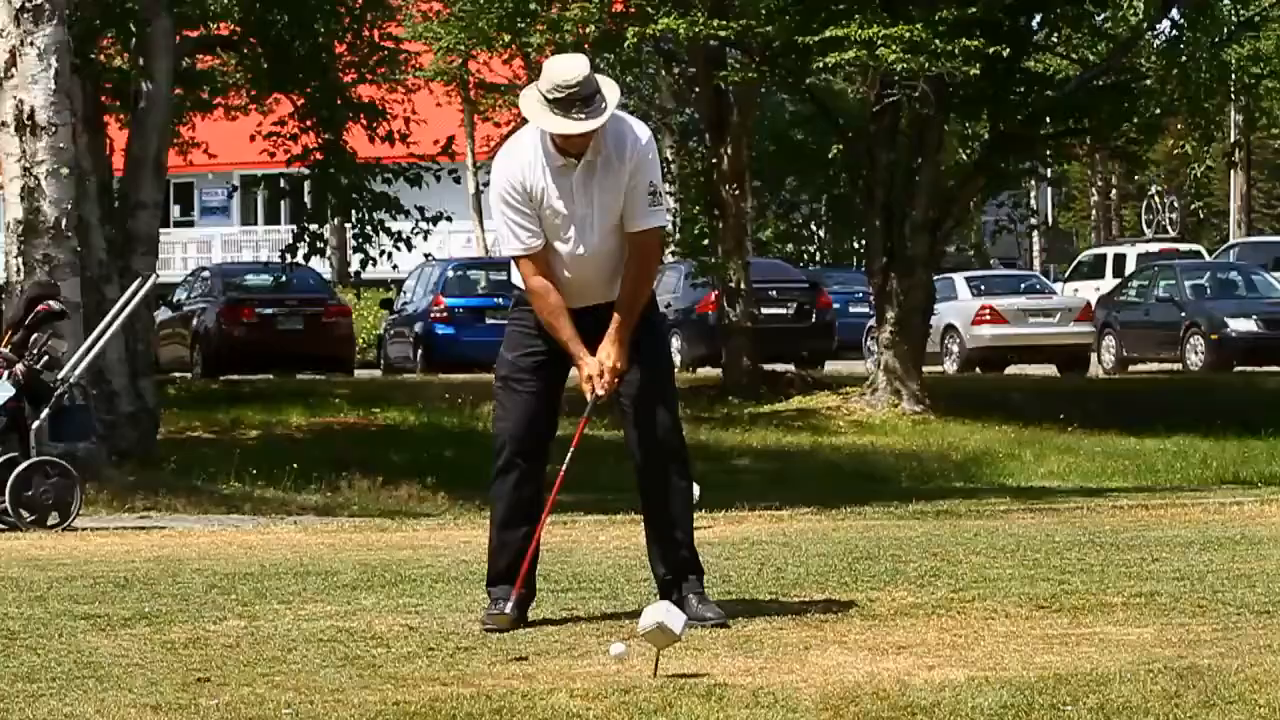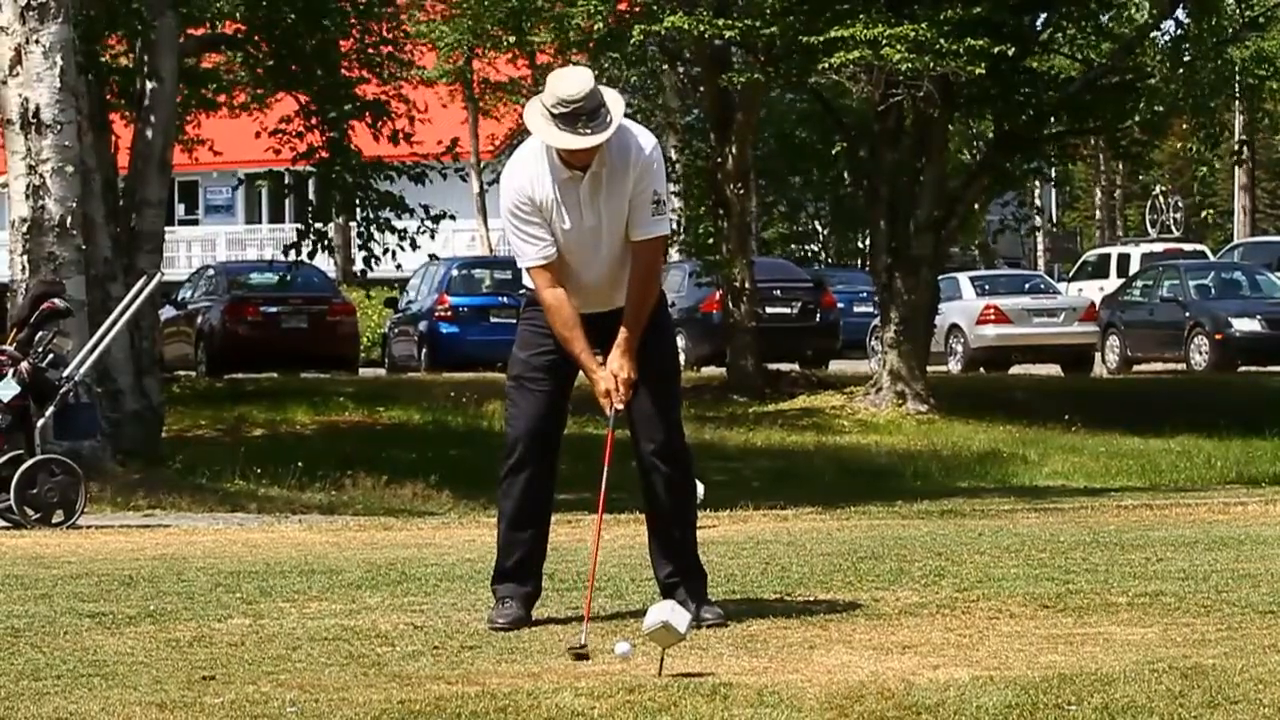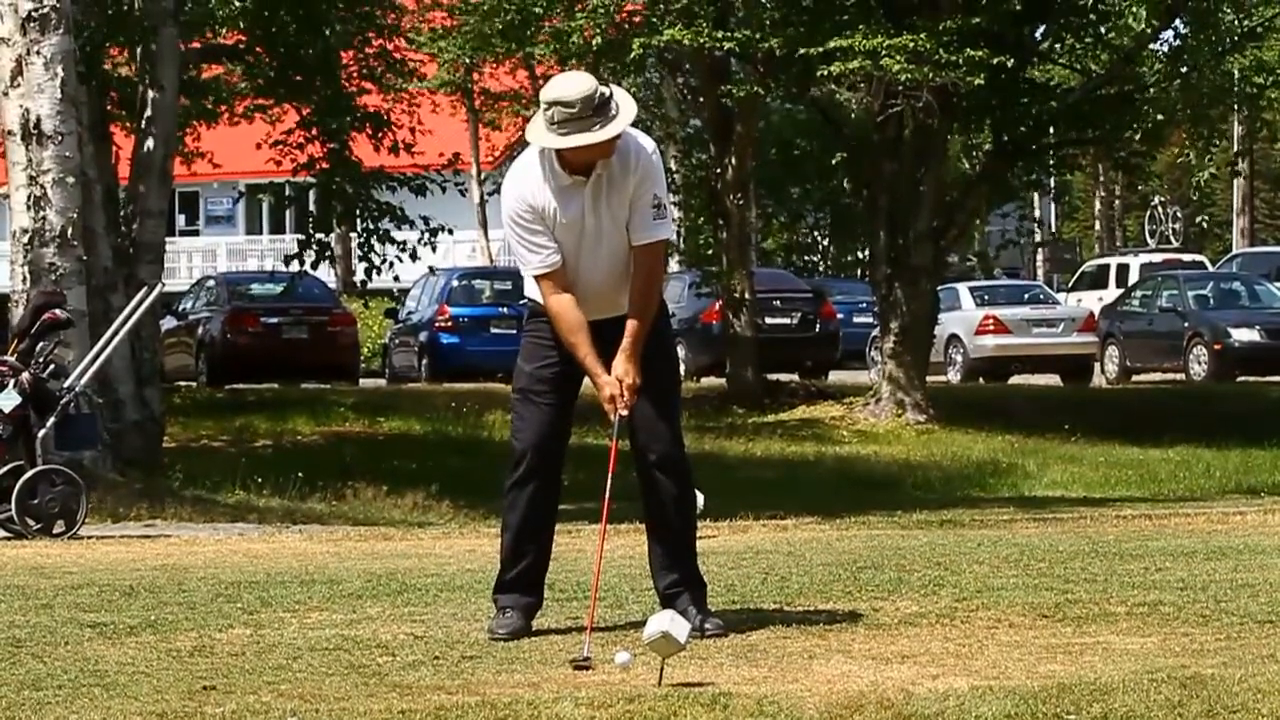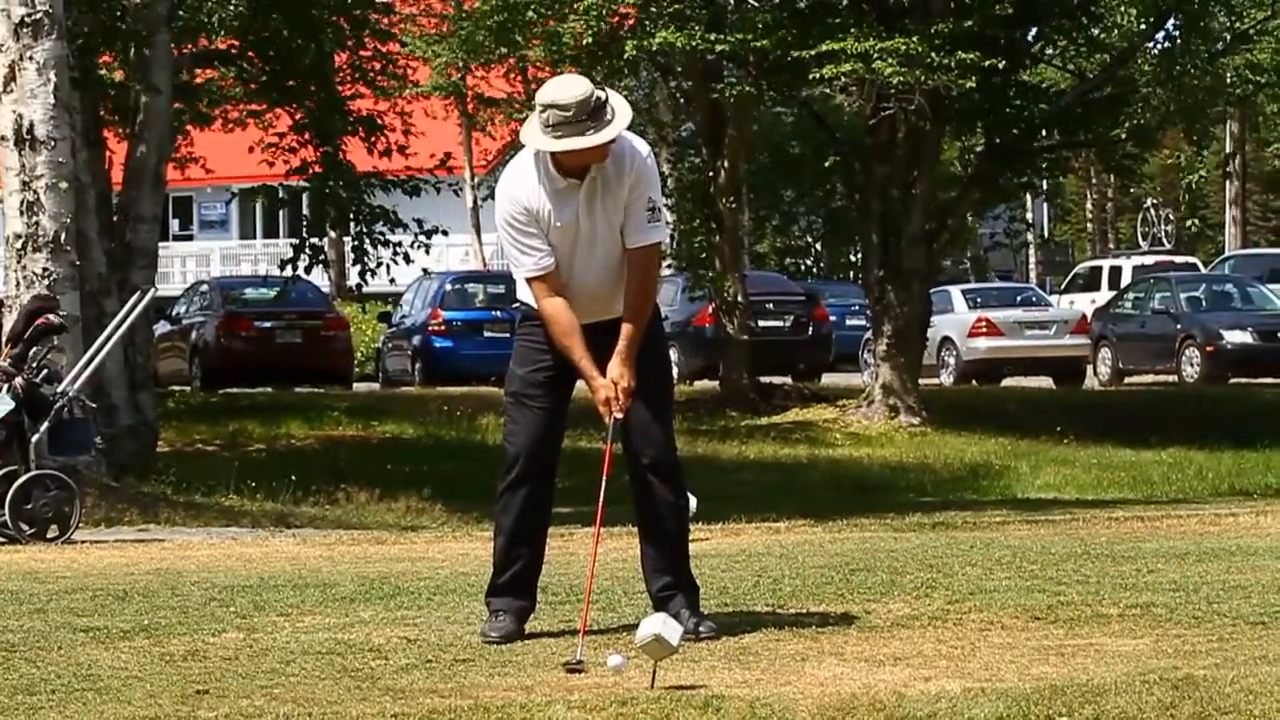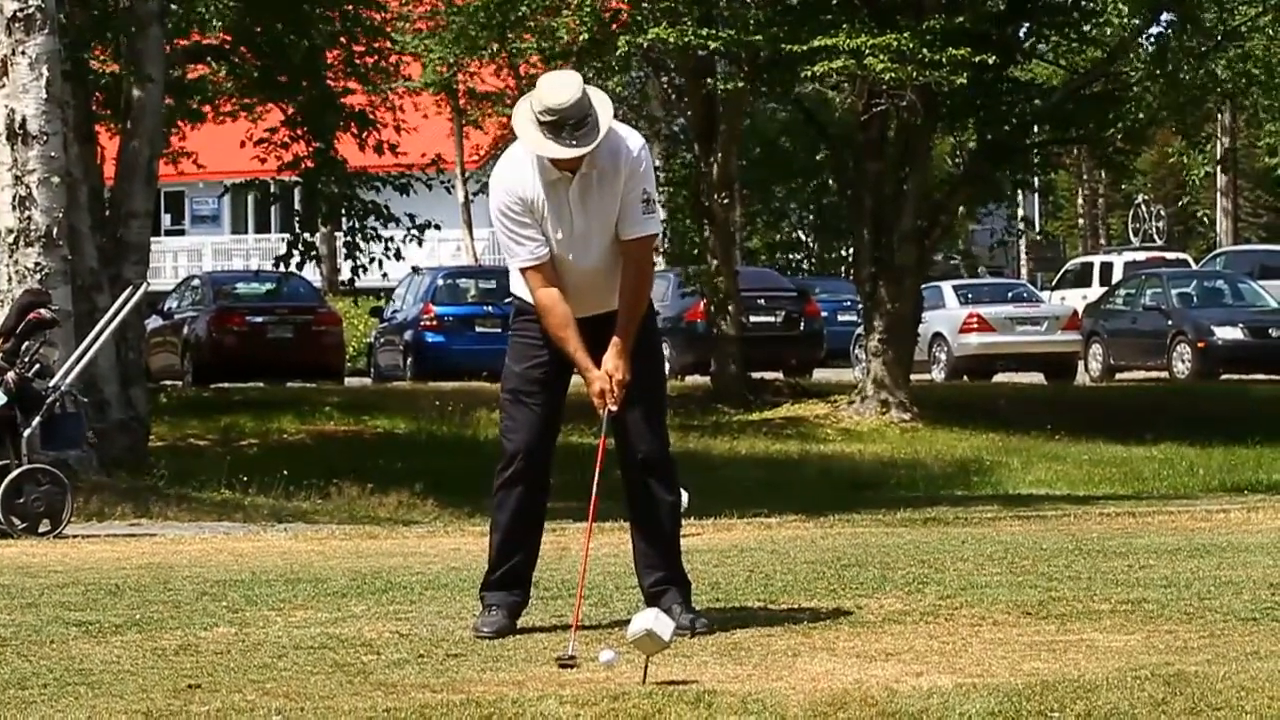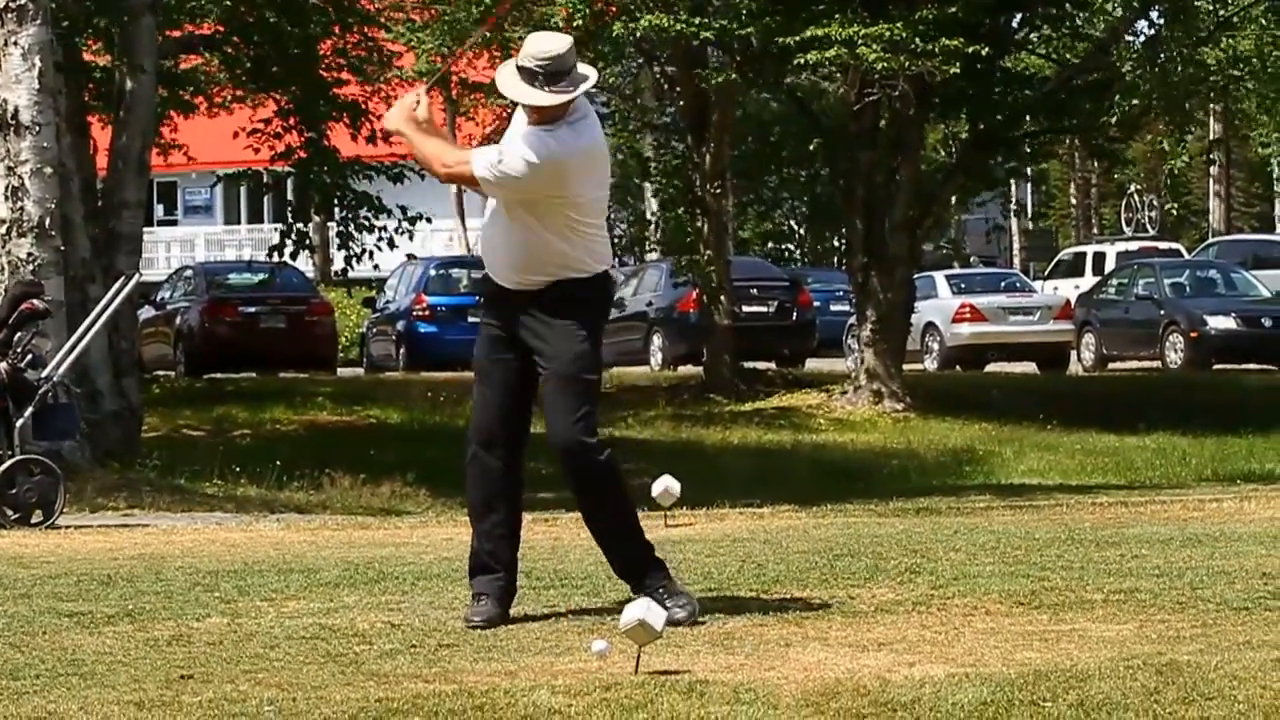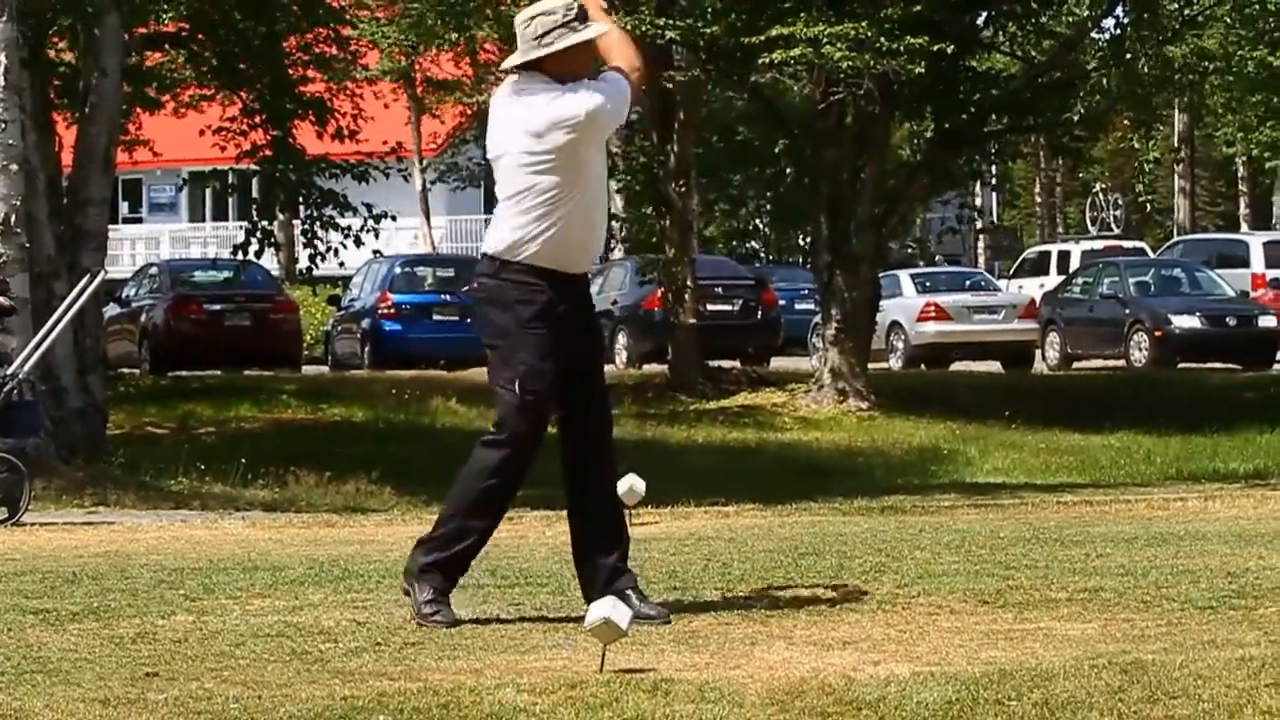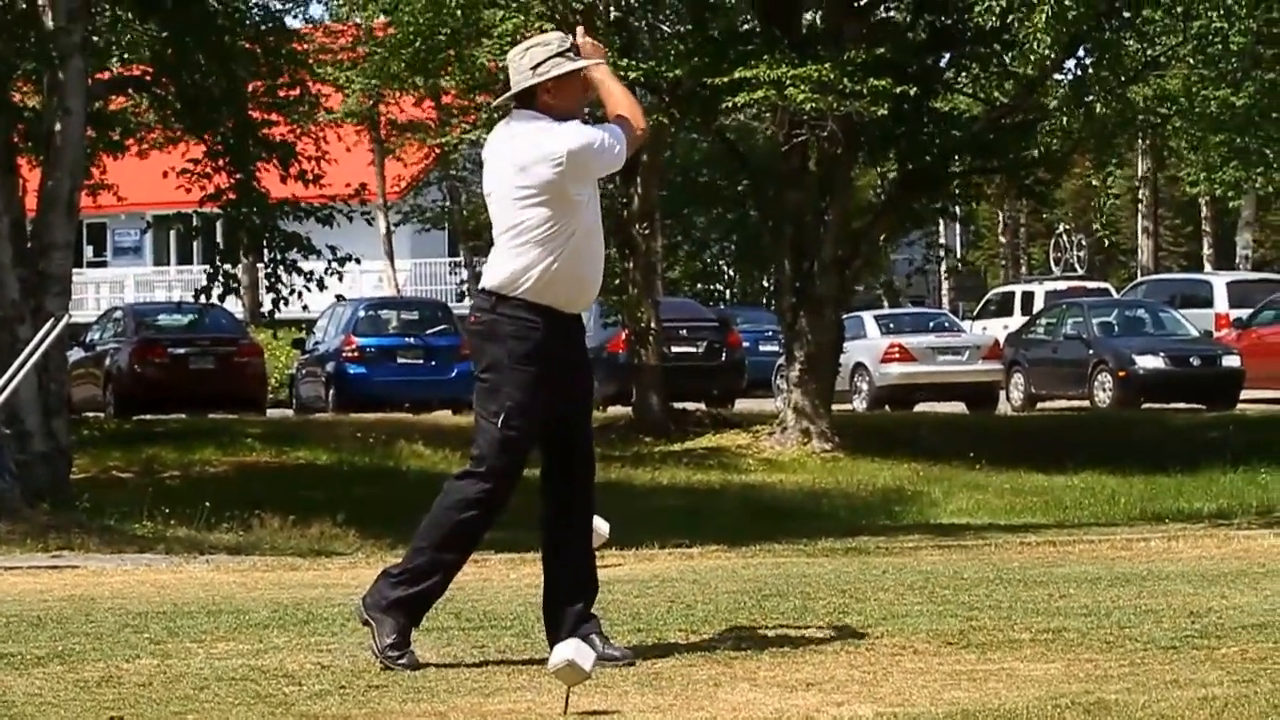
dt=0.7s
person 1, frame 1
left shoulder: (634, 141)
right shoulder: (513, 164)
left elbow: (645, 247)
right elbow: (534, 274)
left wrist: (616, 340)
right wrist: (580, 356)
left hip: (625, 303)
right hip: (542, 310)
left knee: (659, 443)
right knee: (516, 445)
left ankle: (683, 585)
right ankle: (508, 592)
person 1, frame 2
left shoulder: (640, 149)
right shoulder: (521, 176)
left elbow: (648, 256)
right elbow: (548, 285)
left wrist: (625, 349)
right wrist: (590, 368)
left hip: (635, 307)
right hip: (551, 312)
left knee: (663, 446)
right knee: (527, 443)
left ankle: (685, 587)
right ankle: (514, 591)
person 1, frame 3
left shoulder: (639, 154)
right shoulder: (522, 185)
left elbow: (650, 259)
right elbow: (554, 290)
left wrist: (629, 353)
right wrist: (598, 374)
left hip: (637, 316)
right hip: (555, 321)
left knee: (663, 454)
right knee: (533, 454)
left ankle: (684, 596)
right ankle: (515, 600)
person 1, frame 4
left shoulder: (633, 158)
right shoulder: (517, 188)
left elbow: (644, 263)
right elbow: (548, 293)
left wrist: (624, 356)
right wrist: (592, 377)
left hip: (630, 319)
right hip: (547, 324)
left knee: (656, 458)
right knee: (525, 458)
left ankle: (677, 599)
right ankle: (508, 603)
person 1, frame 5
left shoulder: (629, 151)
right shoulder: (511, 178)
left elbow: (639, 257)
right elbow: (542, 285)
left wrist: (619, 351)
right wrist: (587, 369)
left hip: (622, 314)
right hip: (541, 320)
left knee: (648, 455)
right knee: (522, 455)
left ankle: (669, 593)
right ankle: (502, 597)
person 1, frame 6
left shoulder: (565, 144)
right shoulder: (531, 113)
left elbow: (458, 168)
right elbow: (476, 172)
left wrist: (407, 130)
right wrist: (424, 127)
left hip: (567, 301)
right hip: (506, 296)
left knee: (574, 440)
right knee: (489, 442)
left ankle: (648, 577)
right ankle: (492, 585)
person 1, frame 7
left shoulder: (514, 96)
right shoulder: (575, 110)
right elbow: (630, 66)
left hip: (562, 287)
right hip: (523, 292)
left knee: (591, 434)
right knee: (515, 438)
left ankle: (608, 580)
right ankle: (430, 570)
person 1, frame 8
left shoulder: (513, 134)
right shoulder: (558, 147)
right elbow: (634, 128)
left wrist: (588, 67)
right wrist: (599, 63)
left hip: (558, 327)
right hip: (517, 328)
left knee: (572, 478)
right knee: (490, 474)
left ankle: (573, 620)
right ankle: (393, 600)
